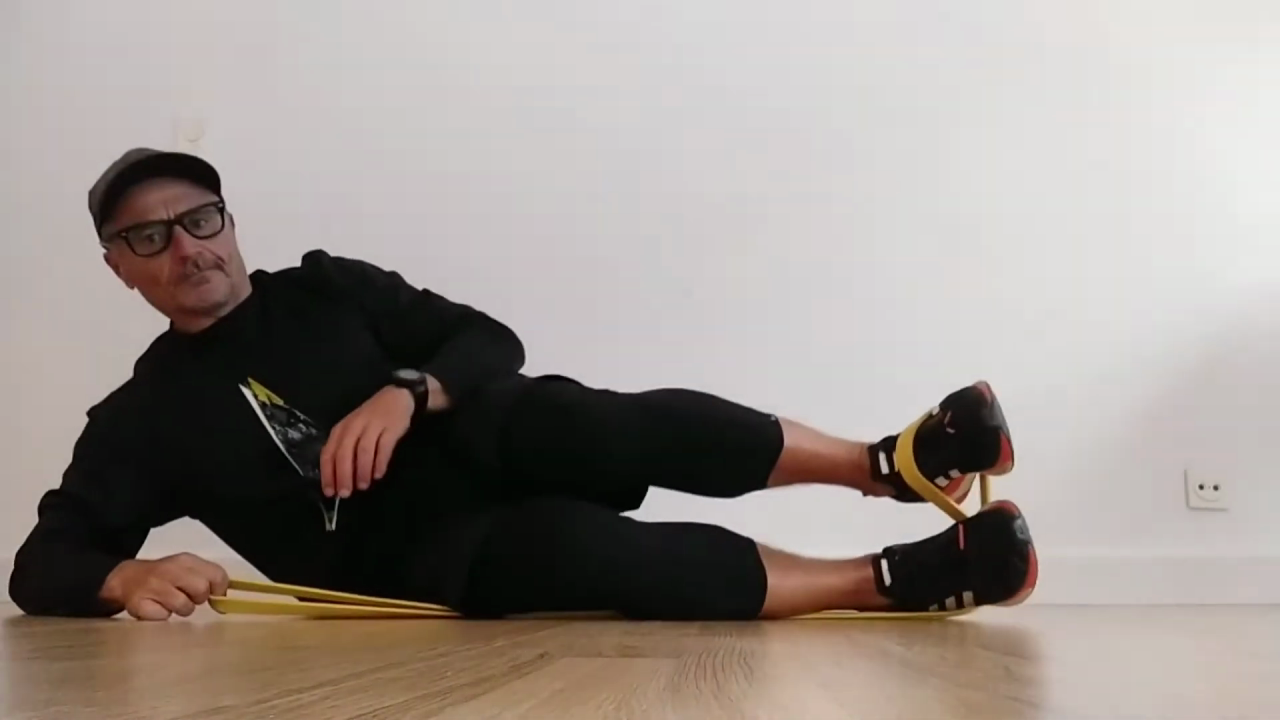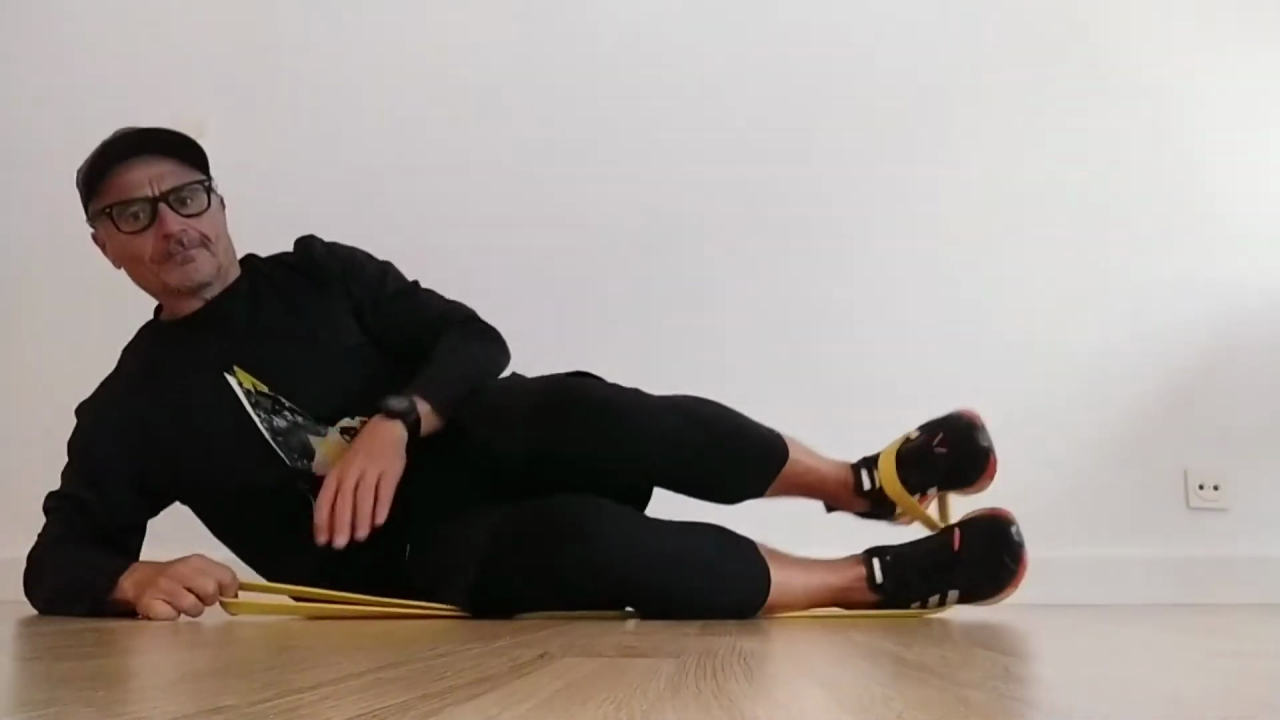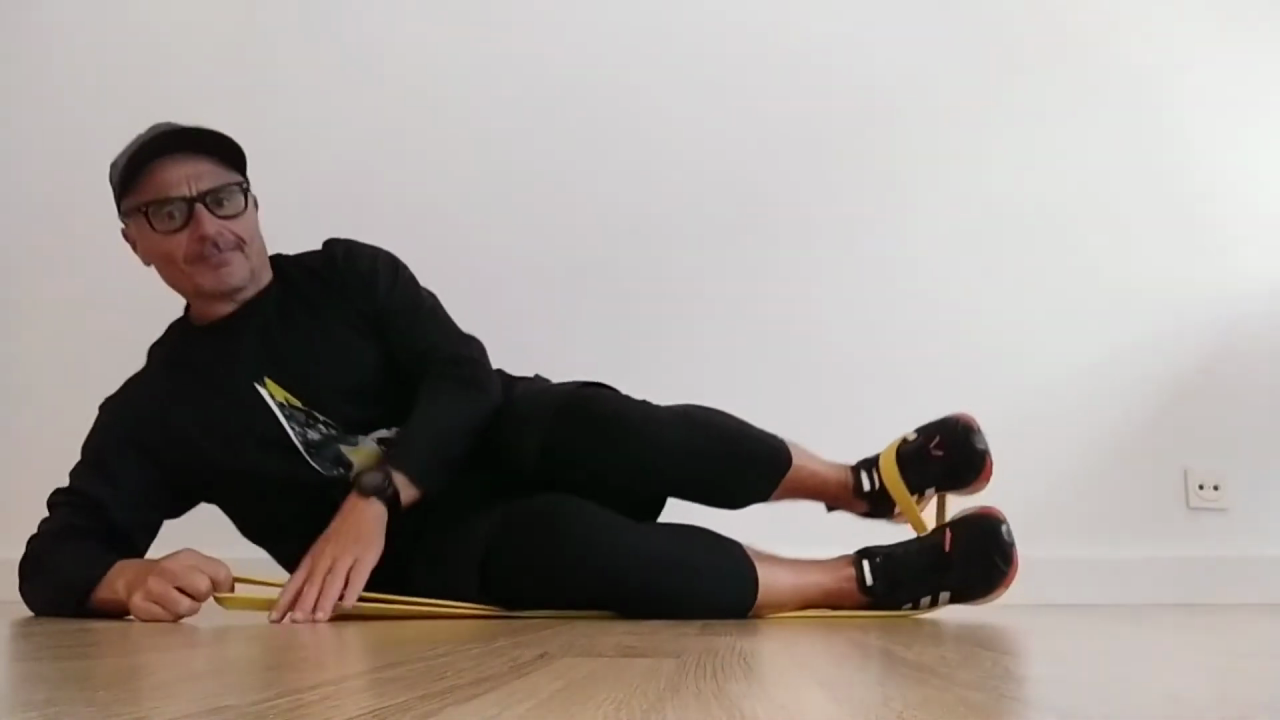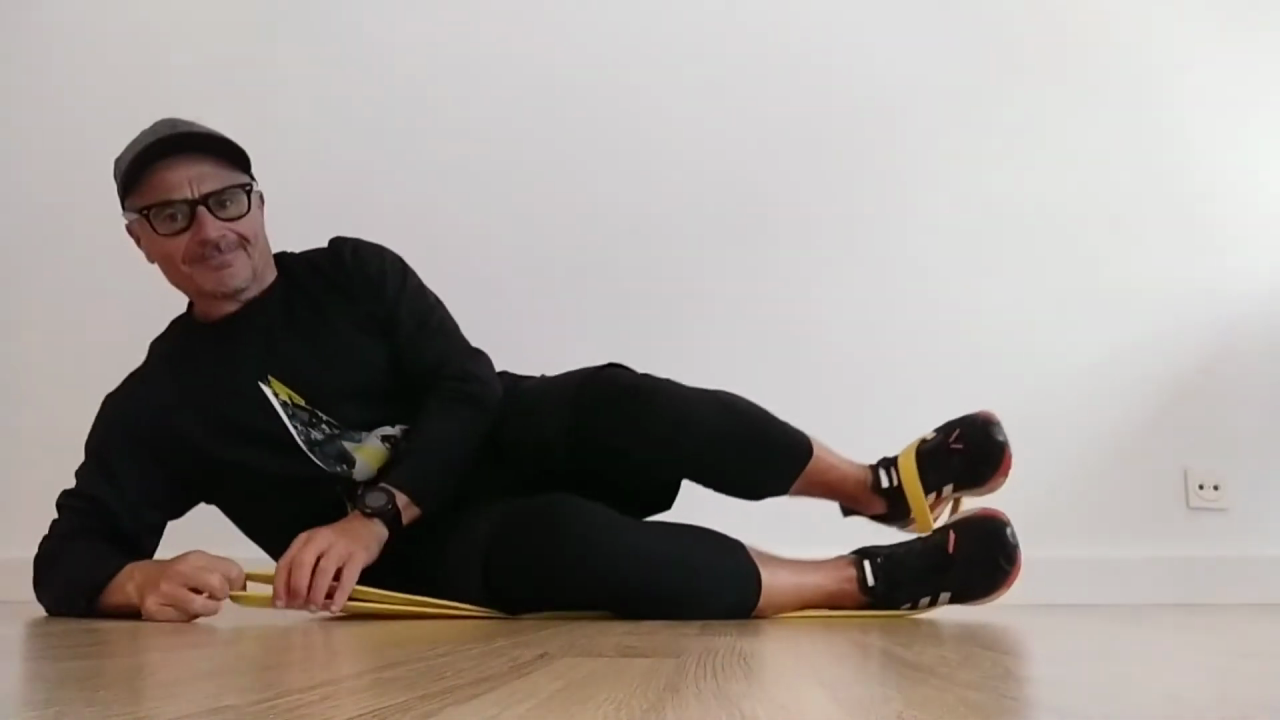
dt=0.3s
person 1, frame 1
left shoulder: (328, 287)
right shoulder: (139, 420)
left elbow: (490, 342)
left wrist: (405, 391)
right wrist: (128, 578)
left hip: (472, 456)
right hip: (415, 566)
left knee: (562, 422)
right knee: (565, 545)
left ankle: (887, 463)
right ankle: (888, 579)
person 1, frame 2
left shoulder: (322, 272)
right shoulder: (129, 407)
left elbow: (475, 343)
right elbow: (56, 562)
left wrist: (394, 420)
right wrist: (138, 580)
left hip: (474, 445)
right hip: (407, 561)
left knee: (594, 418)
right knee: (580, 541)
left ankle: (862, 485)
right ankle: (881, 579)
person 1, frame 3
left shoulder: (350, 274)
right shoulder: (154, 407)
left elbow: (463, 378)
right elbow: (52, 561)
left wrist: (370, 503)
right wrist: (127, 579)
left hip: (500, 443)
right hip: (432, 555)
left knee: (602, 430)
right knee: (564, 542)
left ankle: (861, 486)
right ankle: (870, 581)
person 1, frame 4
left shoulder: (355, 272)
right shoulder: (154, 404)
left elbow: (468, 390)
right elbow: (65, 561)
left wrist: (370, 519)
right wrist: (142, 582)
left hip: (504, 443)
right hip: (434, 559)
left knee: (621, 405)
right knee: (563, 541)
left ankle: (880, 488)
right ankle: (873, 580)
